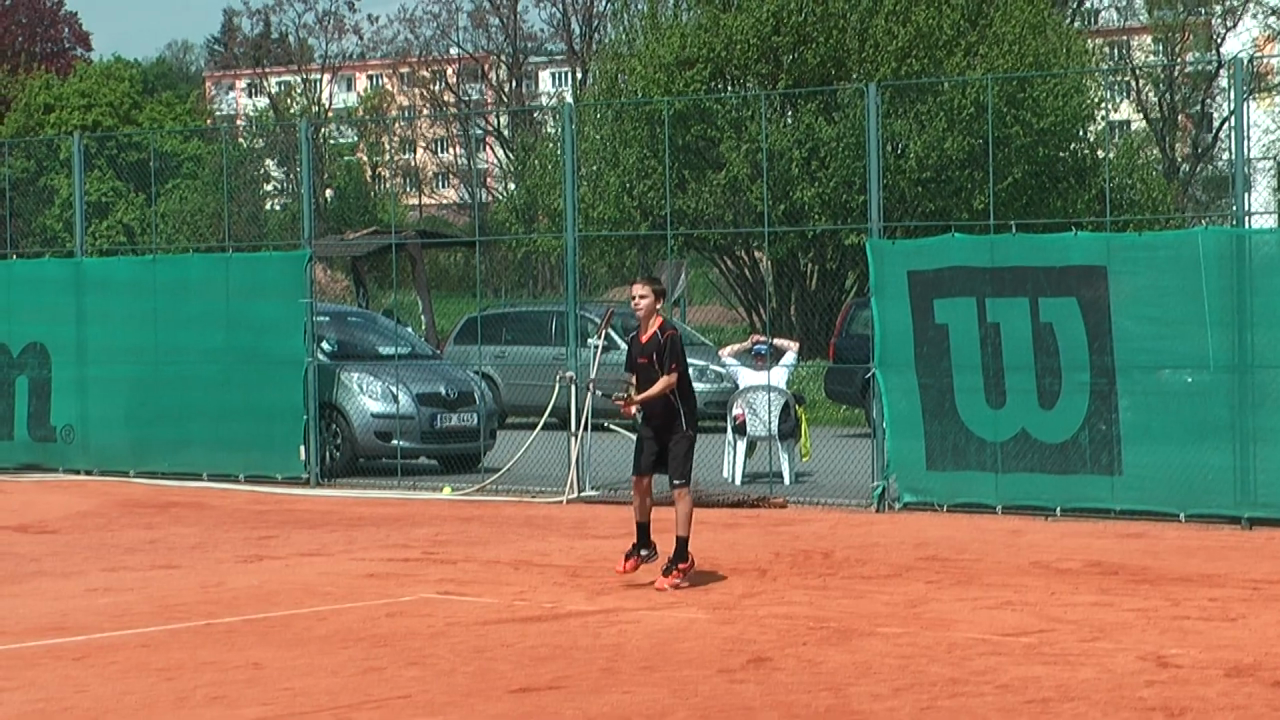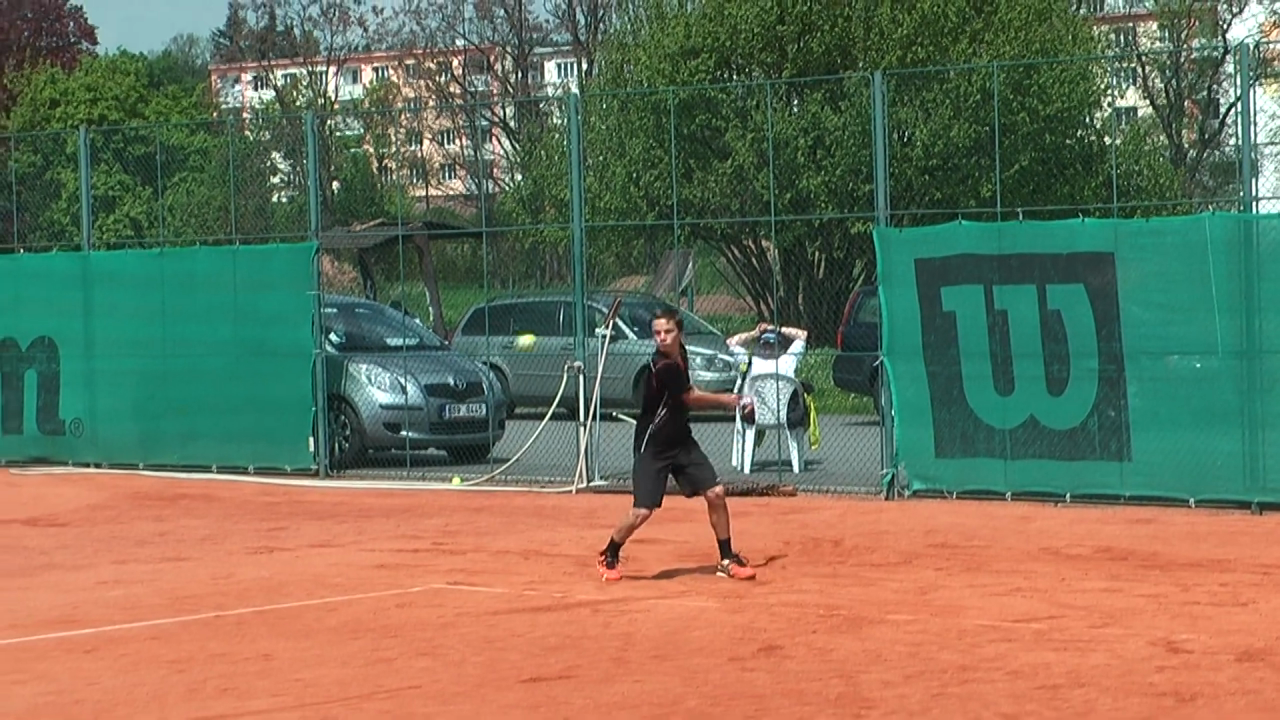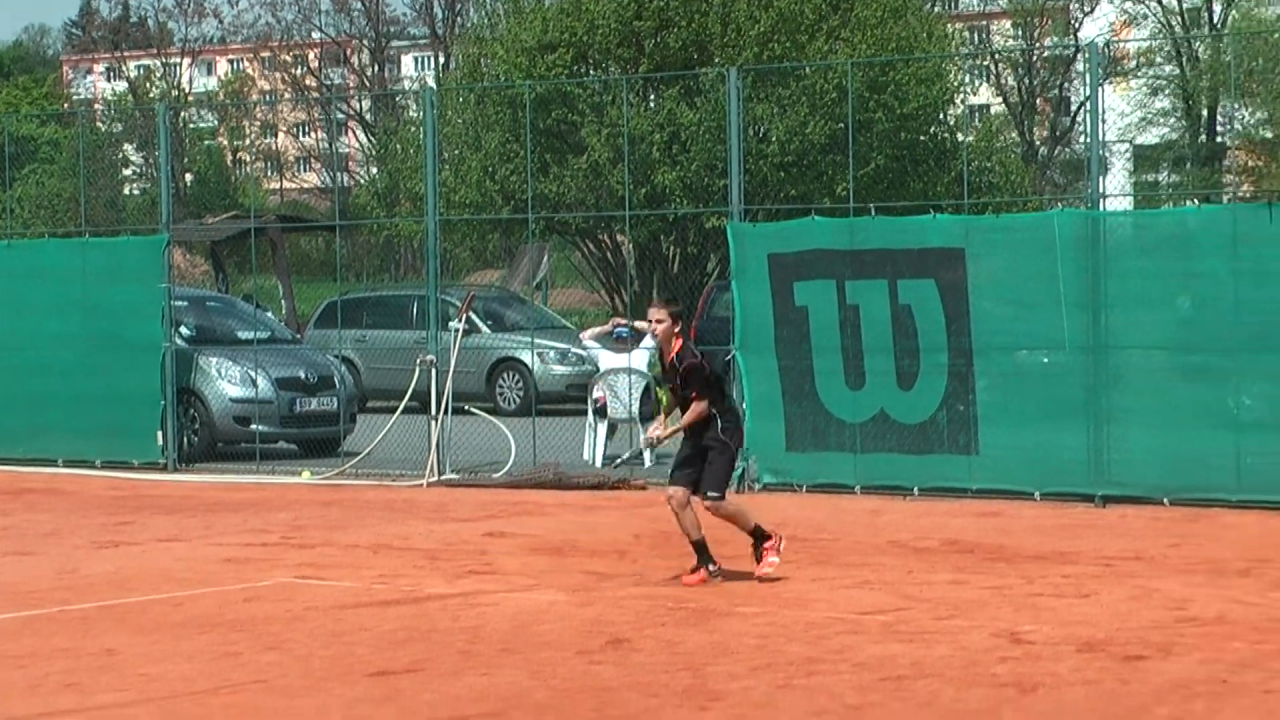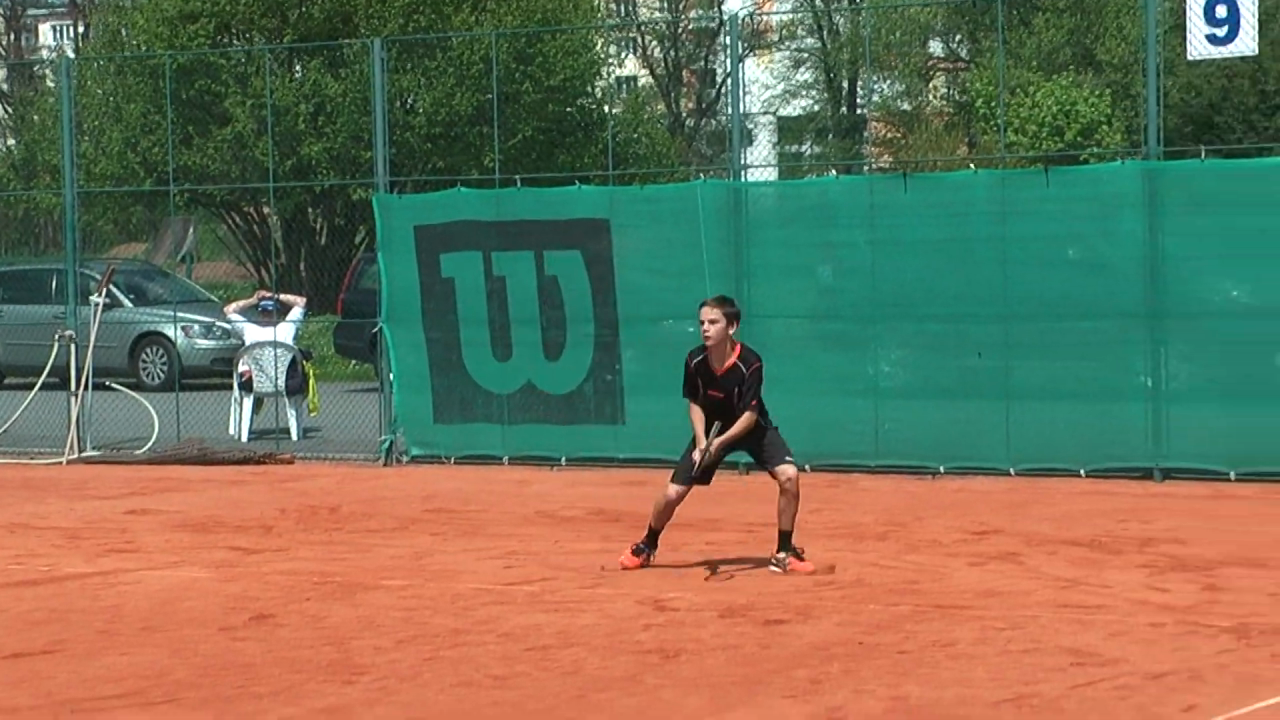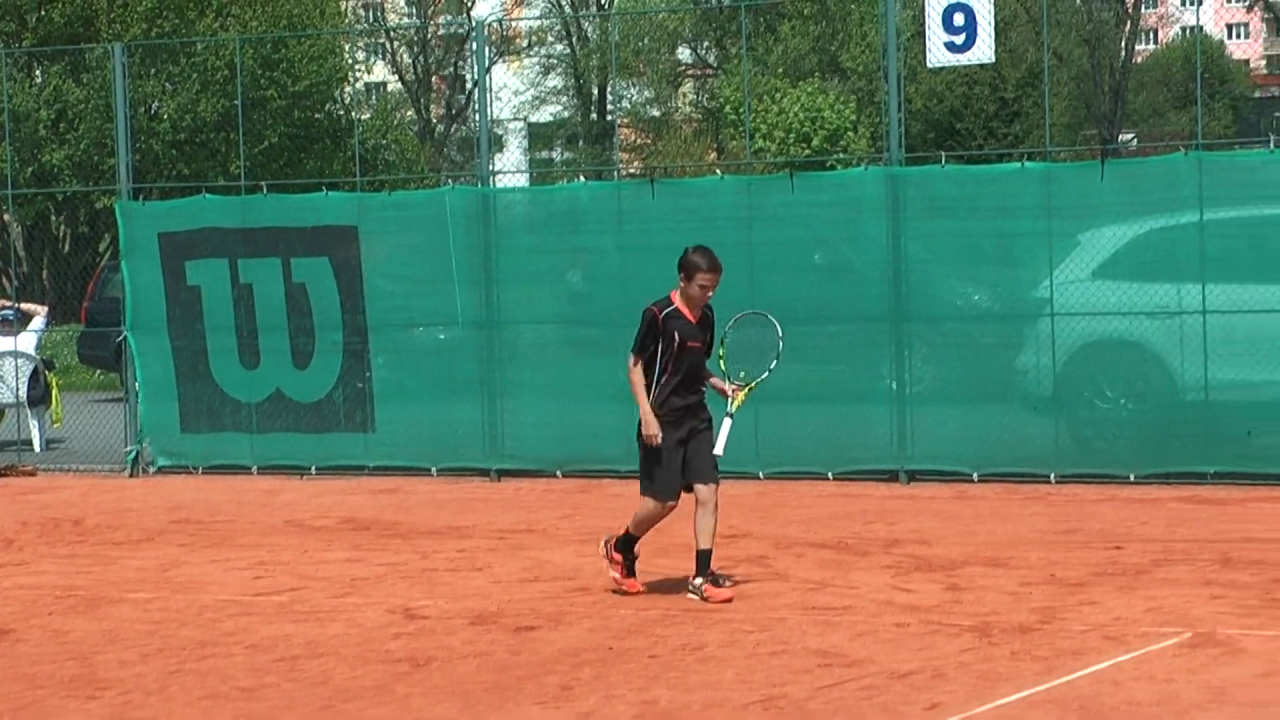
dt=1s
person 1, frame 1
left shoulder: (668, 335)
right shoulder: (633, 338)
left elbow: (670, 379)
left wrist: (637, 399)
right wrist: (631, 403)
left hip: (678, 420)
right hip: (650, 419)
left knee: (680, 489)
right knee: (640, 482)
left ankle: (681, 561)
right ankle: (643, 547)
person 1, frame 2
left shoulder: (679, 351)
right shoulder: (660, 365)
right elbow: (690, 397)
left wrist: (725, 396)
right wrist: (725, 400)
left hip: (682, 440)
right hip: (651, 443)
left knee: (716, 493)
right knee: (641, 511)
left ankle: (727, 559)
right ankle: (608, 556)
person 1, frame 3
left shoulder: (689, 360)
right shoulder: (665, 356)
left elbow: (701, 405)
left wrist: (667, 430)
right wrist: (662, 420)
left hip: (720, 430)
right hip: (694, 434)
left knee: (713, 502)
right knee: (677, 498)
left ankle: (766, 540)
right ankle: (707, 563)
person 1, frame 4
left shoulder: (751, 364)
right shoulder: (695, 360)
left elbow: (751, 415)
right elbow: (694, 404)
left wrist: (721, 442)
right wrist: (702, 442)
left hip: (750, 428)
right hip: (711, 430)
left knee: (788, 474)
right knee: (674, 492)
left ankle: (785, 551)
right ankle: (648, 545)
person 1, frame 5
left shoulder: (706, 315)
right shoulder: (658, 315)
right elbow: (636, 365)
left wrist: (721, 385)
right wrist: (646, 414)
left hip: (696, 418)
right hip: (662, 419)
left knee: (707, 493)
right knee: (663, 499)
left ankle: (702, 577)
right ankle: (619, 549)
